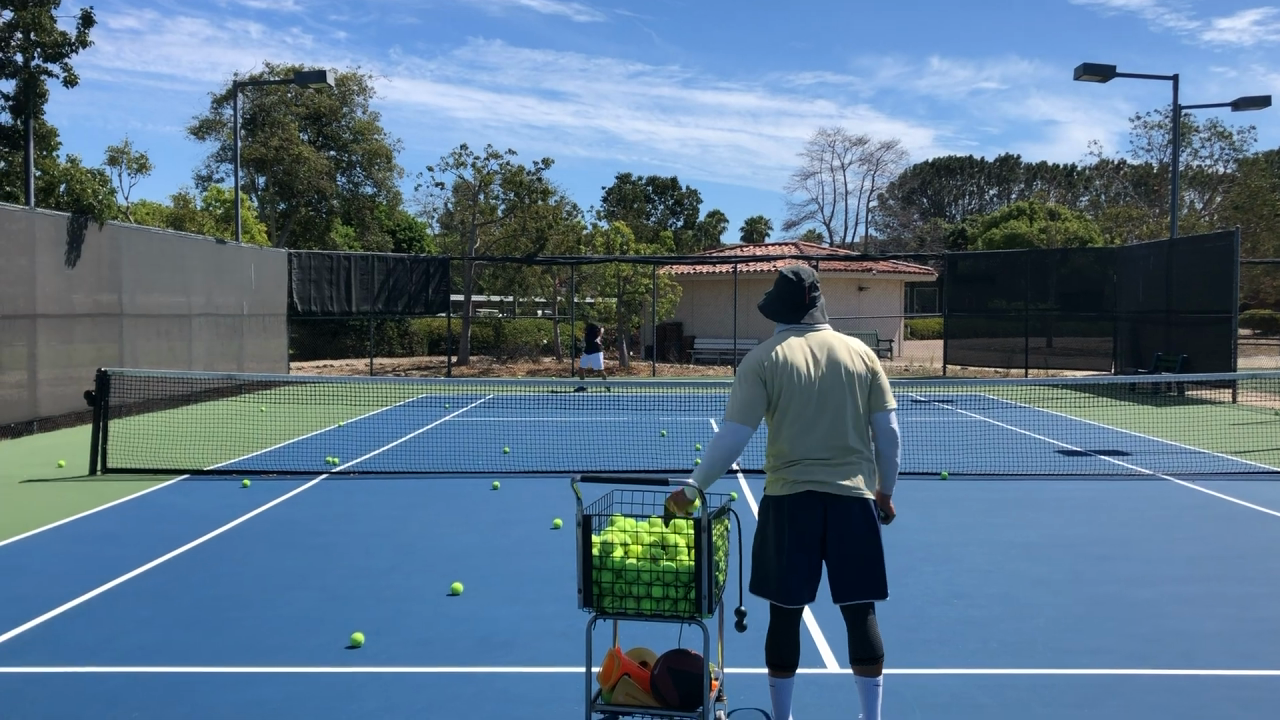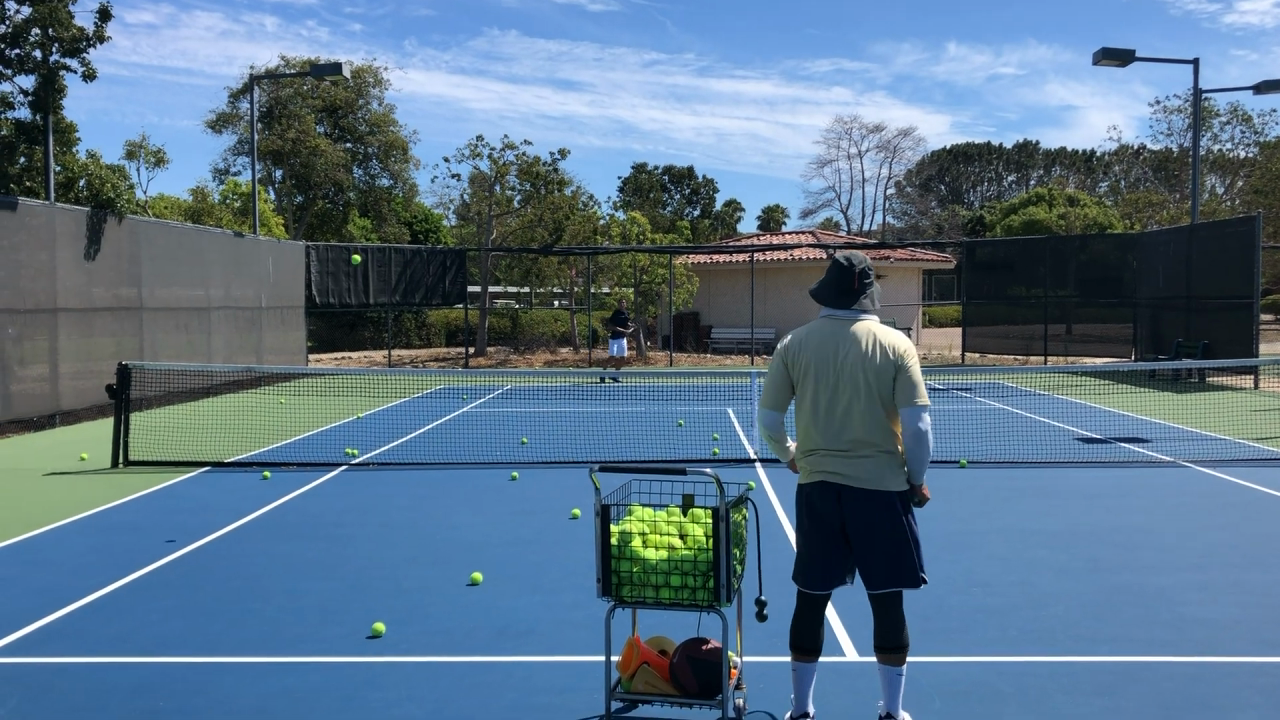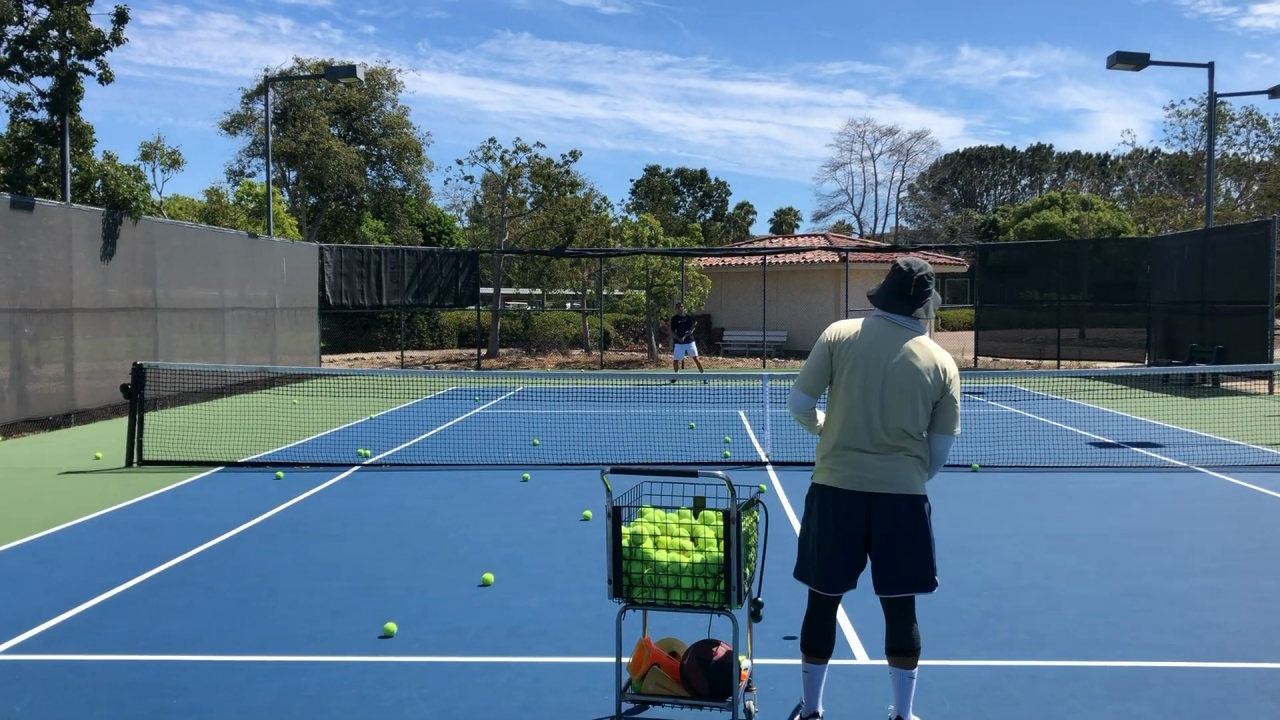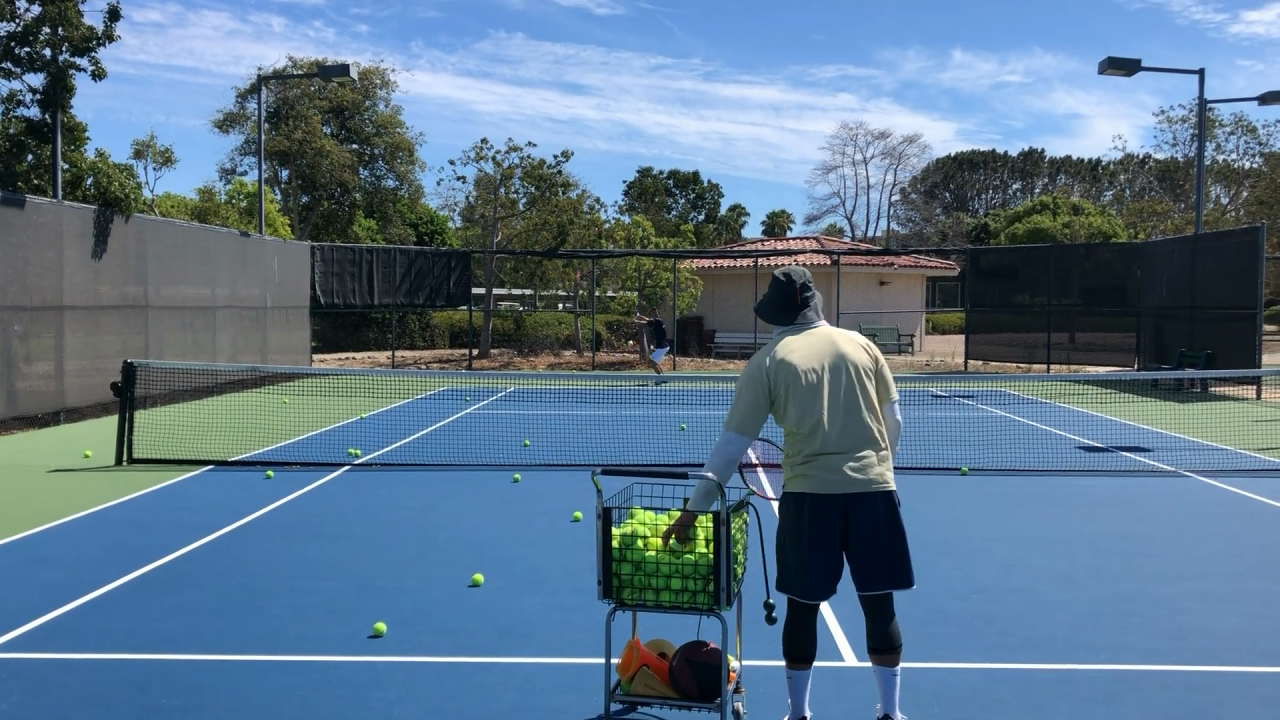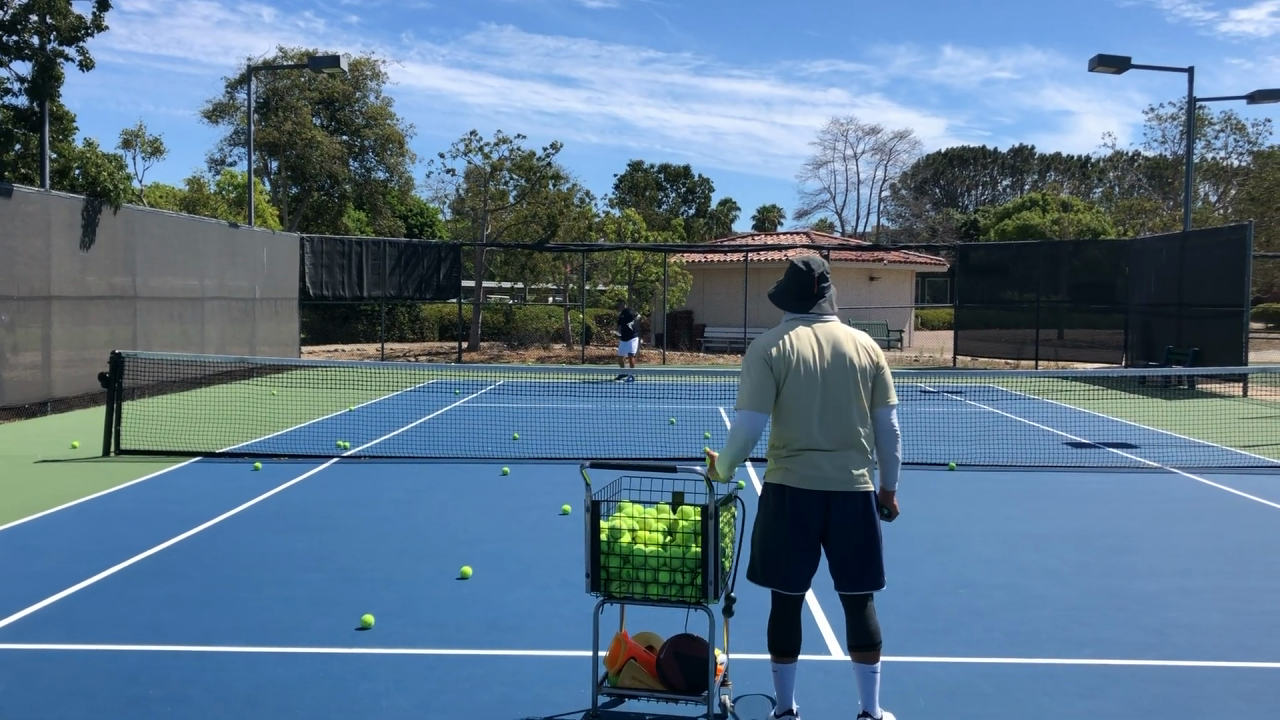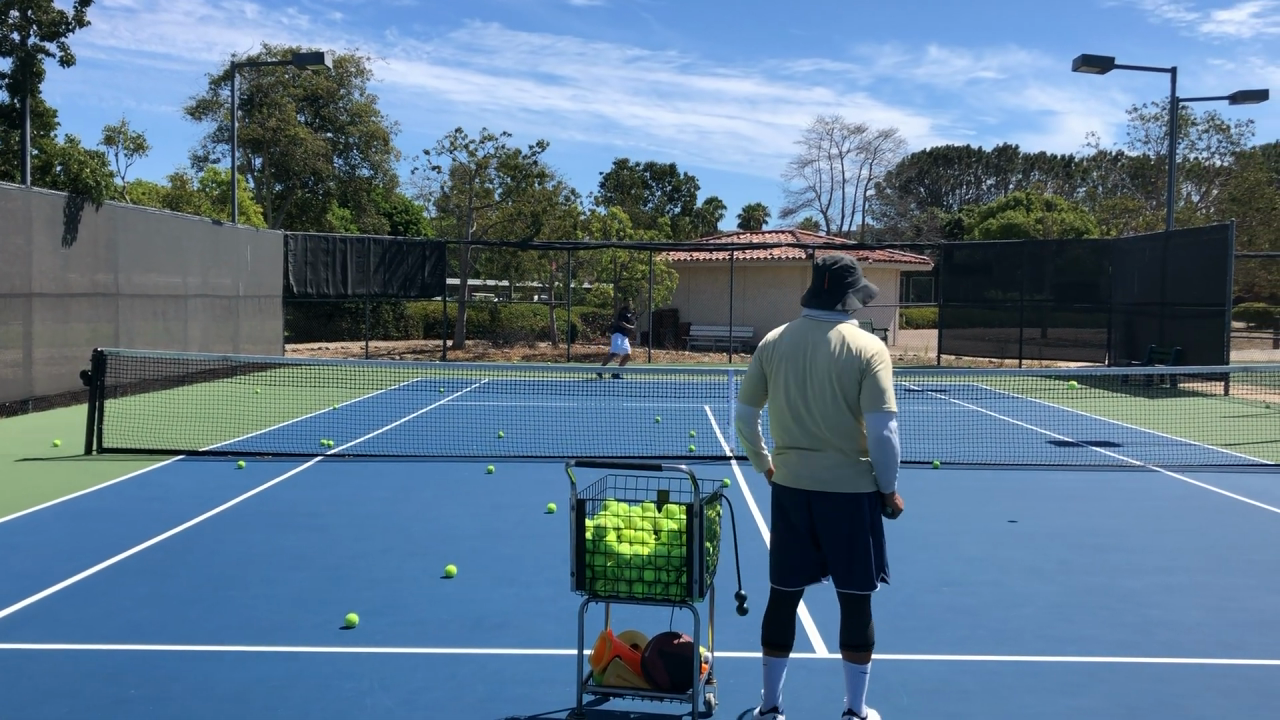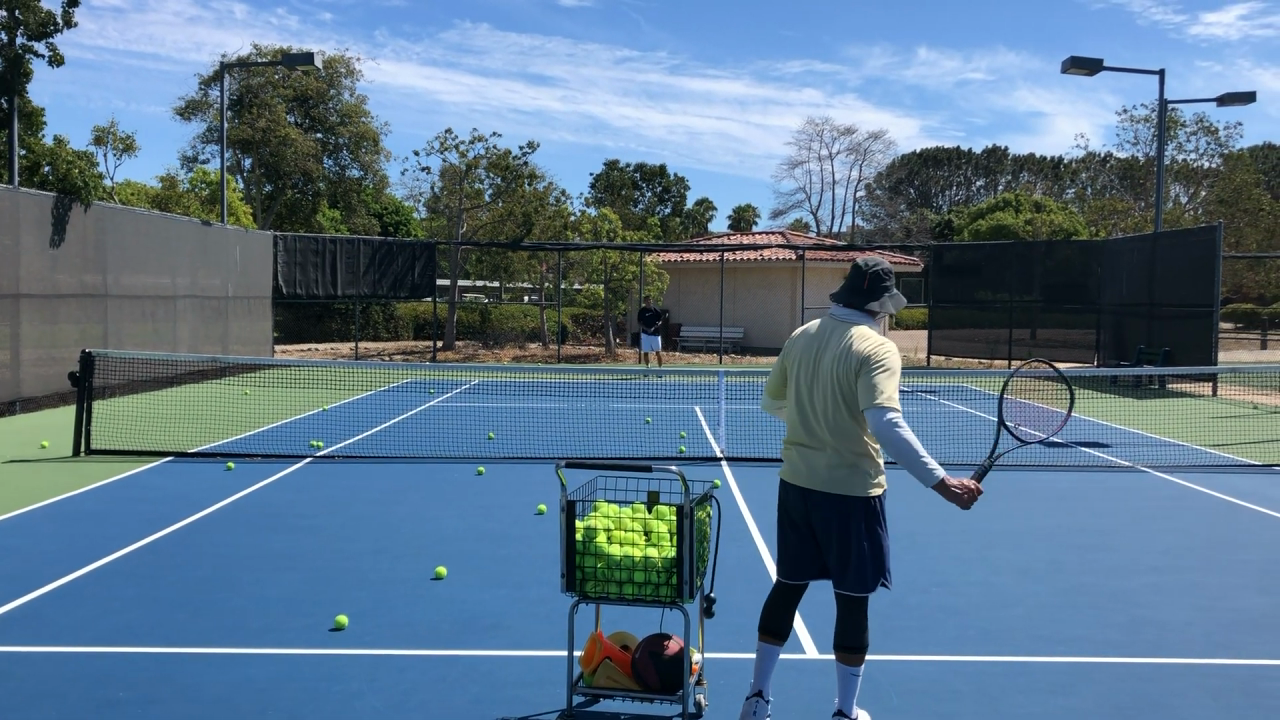
dt=0.7s
person 1, frame 1
left shoulder: (763, 358)
right shoulder: (860, 352)
left elbow: (732, 438)
right elbow: (888, 432)
left wrist: (691, 492)
right wrist: (885, 492)
left hip: (790, 499)
right hip: (854, 498)
left knee: (785, 613)
right knee: (860, 613)
person 1, frame 2
left shoulder: (795, 343)
right shoulder: (895, 343)
left elbow: (768, 419)
right elbow: (918, 426)
left wrist: (791, 451)
right wrist: (916, 479)
left hip: (818, 488)
right hip: (881, 489)
left knee: (811, 600)
right knee: (887, 602)
person 1, frame 3
left shoulder: (839, 334)
right shoulder: (940, 361)
left elbow: (798, 404)
right elbow: (940, 451)
left hip: (836, 488)
right hip: (902, 496)
left knee: (822, 602)
right knee: (900, 607)
person 1, frame 4
left shoulder: (766, 362)
right shoulder: (860, 344)
left elbow: (731, 445)
right elbow: (894, 421)
left wrist: (693, 509)
left hip: (809, 496)
right hip: (874, 492)
left knee: (802, 608)
right knee: (880, 606)
person 1, frame 5
left shoulder: (769, 346)
right shoulder: (865, 345)
left elbow: (748, 427)
right elbow: (888, 428)
left wrist: (721, 468)
right wrist: (888, 487)
left hip: (791, 489)
right hip: (854, 490)
left knee: (786, 601)
right knee: (859, 602)
person 1, frame 6
left shoulder: (774, 341)
right shoulder: (868, 347)
left elbow: (743, 415)
right elbow: (882, 431)
left wrist: (763, 463)
right wrist: (888, 489)
left hip: (791, 487)
right hip: (851, 491)
left knee: (783, 595)
right knee: (855, 601)
person 1, frame 7
left shoulder: (801, 336)
right shoulder: (875, 348)
left elbow: (772, 401)
right elbow: (886, 427)
right wrist: (942, 482)
left hip: (796, 484)
right hip: (851, 493)
left knee: (788, 585)
right knee: (852, 601)
